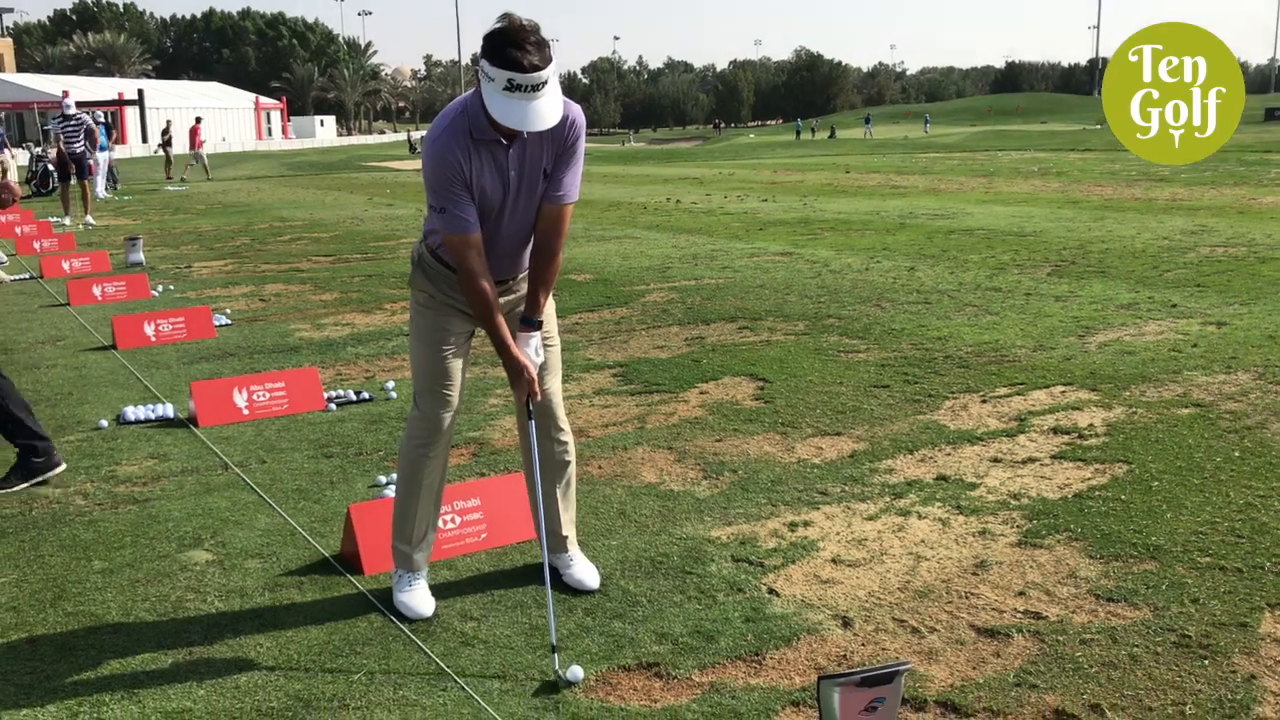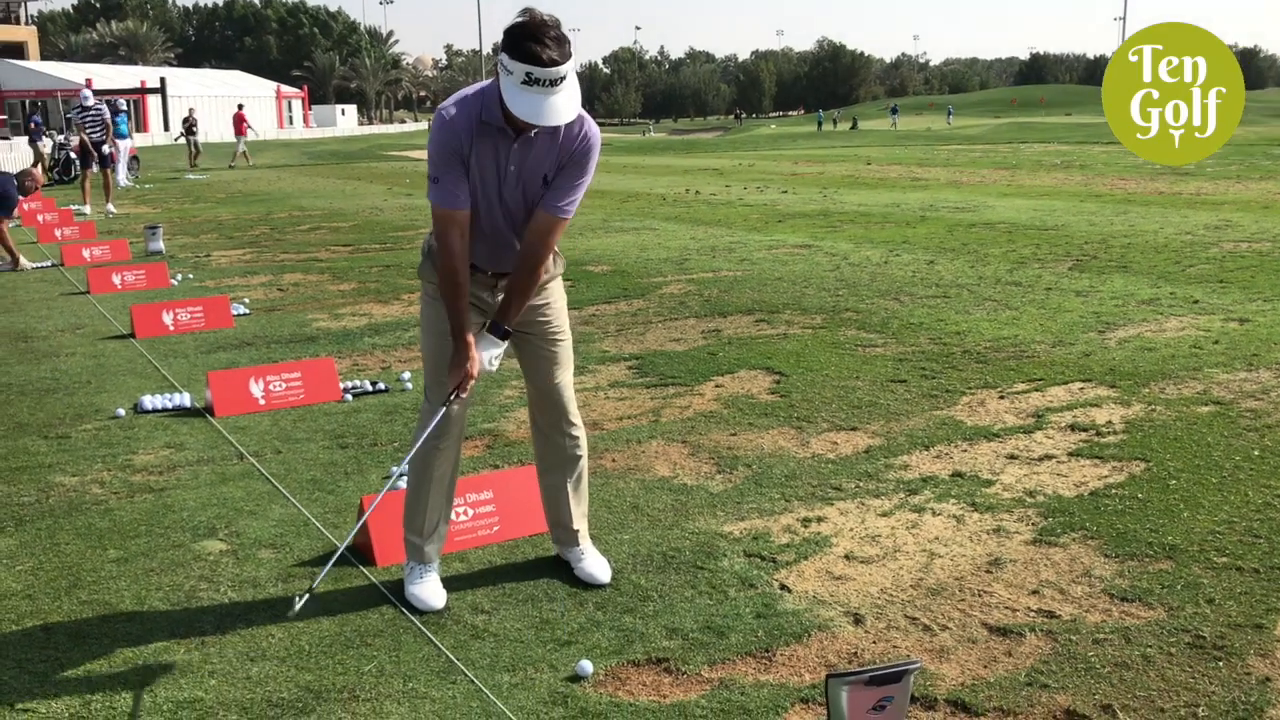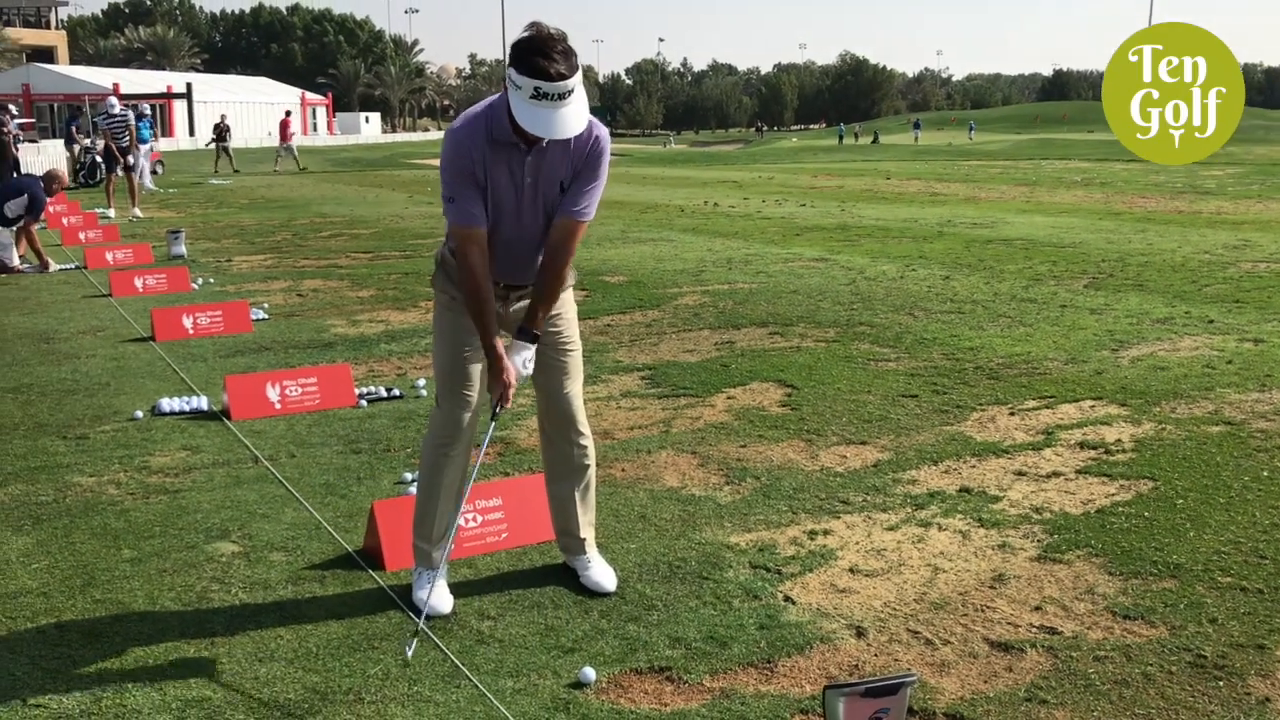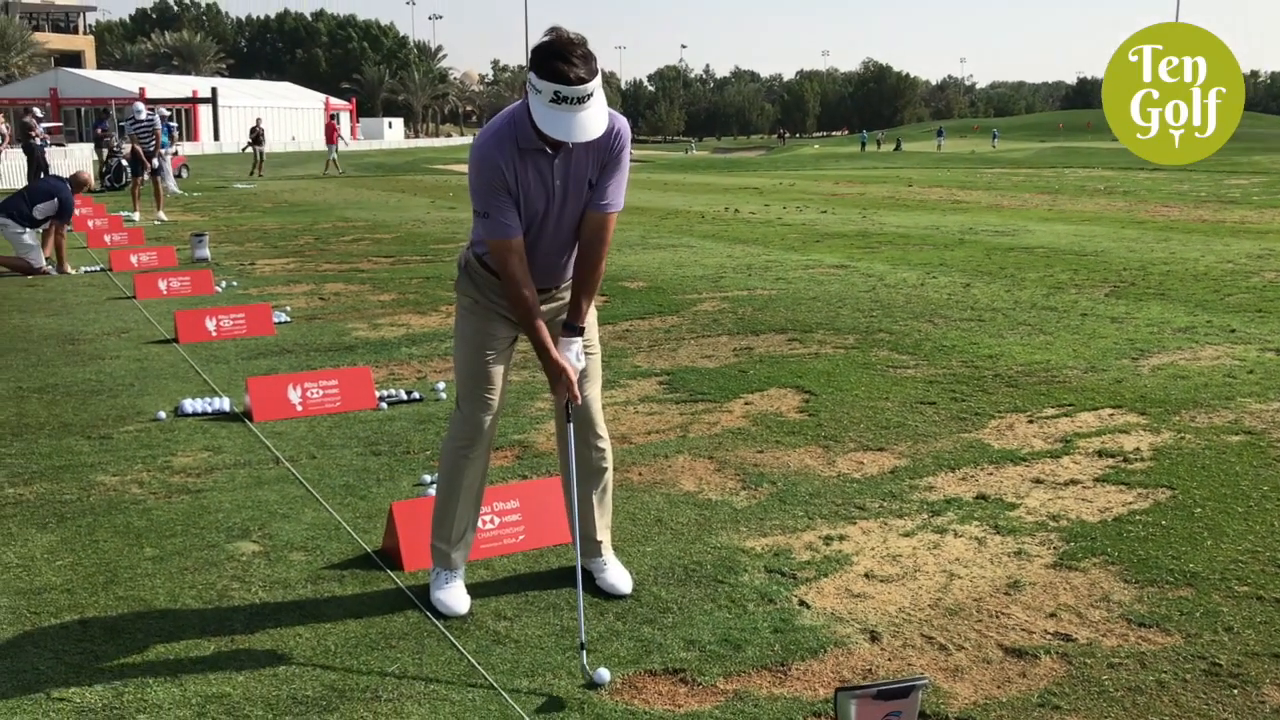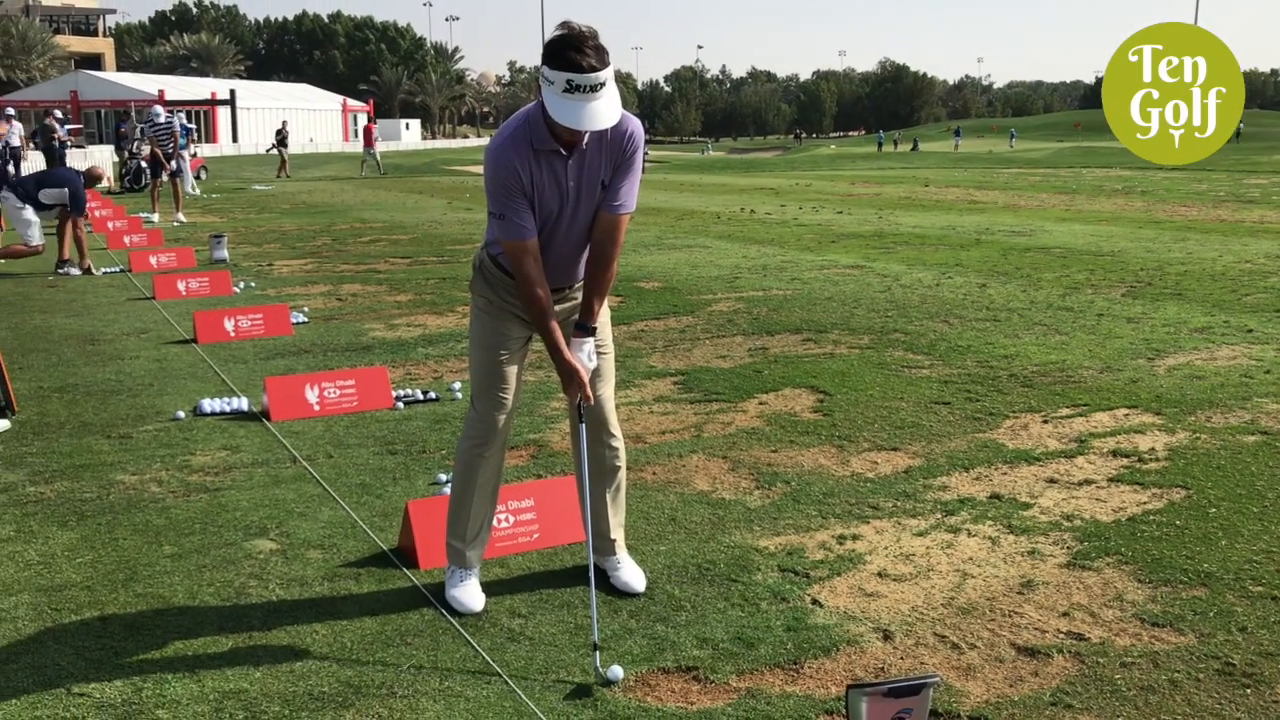
dt=0.5s
person 1, frame 1
left shoulder: (567, 122)
right shoulder: (446, 142)
left elbow: (551, 230)
right elbow: (469, 261)
left wrist: (533, 325)
right wrist: (508, 351)
left hip: (524, 280)
right hip: (447, 283)
left knee: (550, 416)
right knee: (433, 422)
left ankle: (562, 545)
right ankle: (409, 567)
person 1, frame 2
left shoulder: (581, 137)
right shoulder: (455, 122)
left elbow: (538, 243)
right elbow: (451, 238)
left wrist: (497, 334)
right wrist: (460, 341)
left hip: (533, 278)
right hip: (459, 276)
left knee: (558, 410)
right knee: (442, 414)
left ankle: (572, 538)
right ankle: (422, 558)
person 1, frame 3
left shoulder: (591, 142)
right shoulder: (466, 138)
left elbow: (561, 249)
right elbow: (471, 254)
left wrist: (527, 339)
right wrist: (492, 352)
left hip: (545, 287)
right hip: (470, 286)
left knee: (568, 419)
right knee: (454, 422)
left ankle: (579, 546)
right ankle: (429, 564)
person 1, frame 4
left shoulder: (613, 134)
right shoulder: (493, 149)
left elbow: (595, 240)
right elbow: (511, 264)
left wrist: (575, 330)
right wrist: (549, 353)
left hip: (567, 288)
right hip: (493, 290)
left knee: (589, 422)
right knee: (474, 423)
left ankle: (597, 548)
right ankle: (448, 564)
person 1, frame 5
left shoulder: (625, 135)
right shoulder: (508, 151)
left elbow: (607, 241)
right elbow: (526, 266)
left wrist: (587, 330)
right wrist: (561, 355)
left hip: (581, 289)
right hip: (507, 290)
left knee: (602, 422)
right knee: (488, 423)
left ankle: (610, 547)
right ankle: (463, 563)
